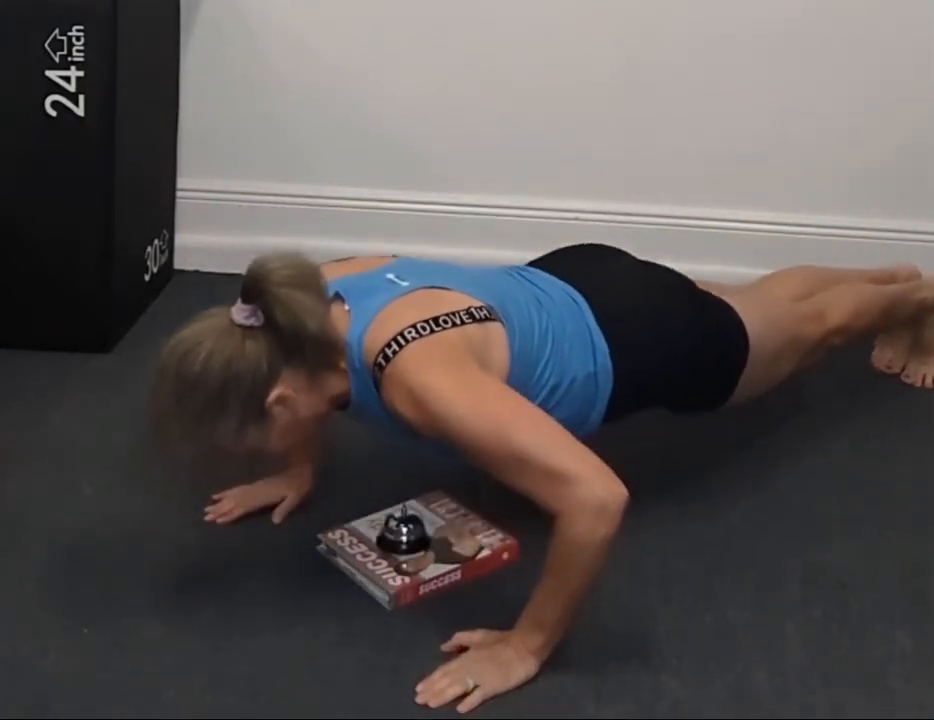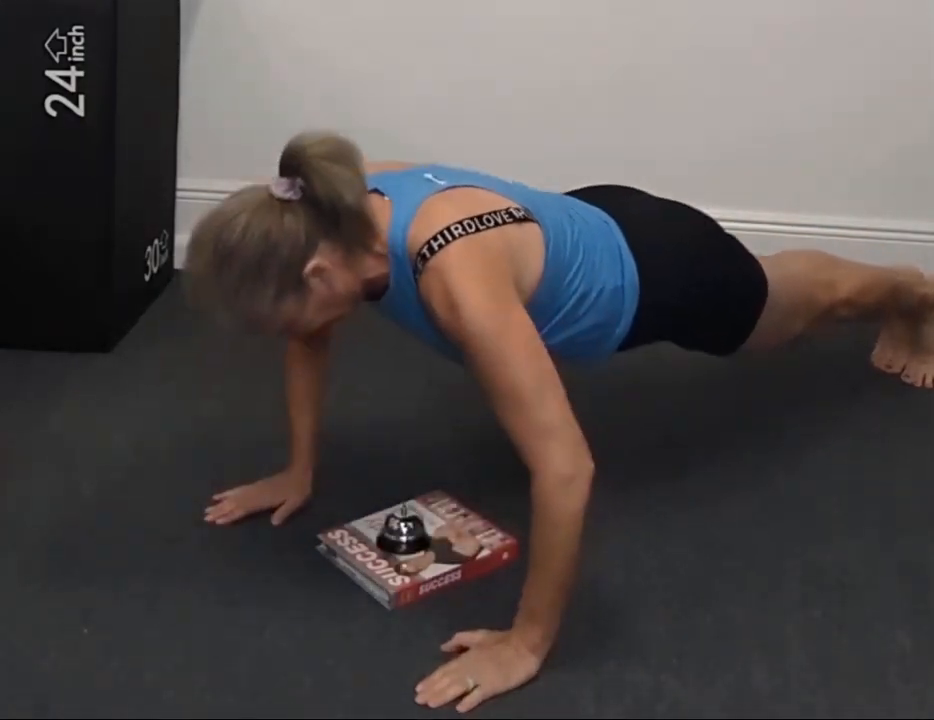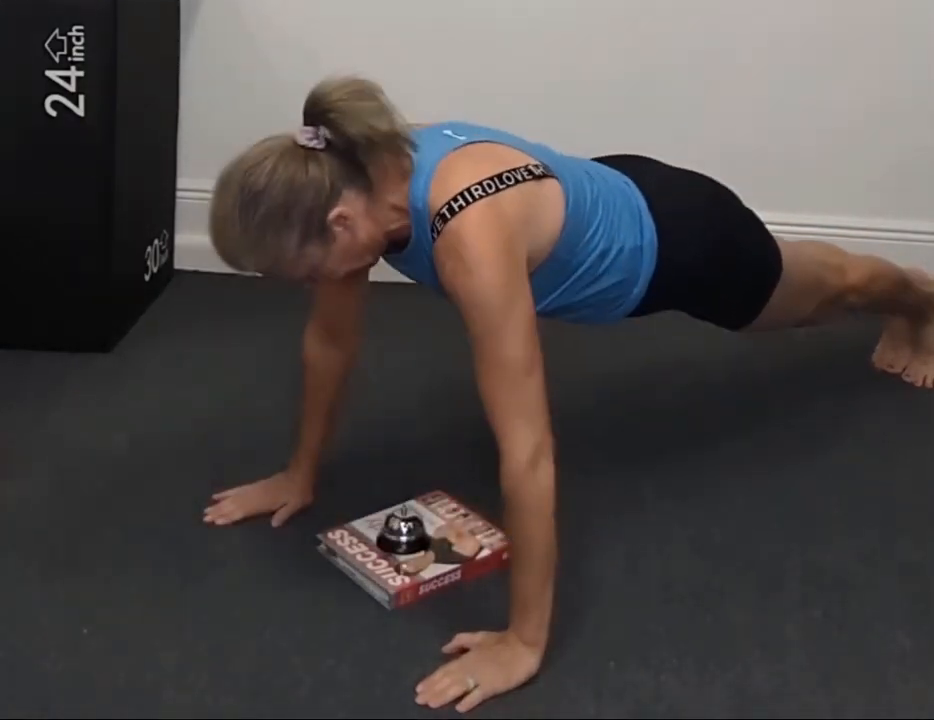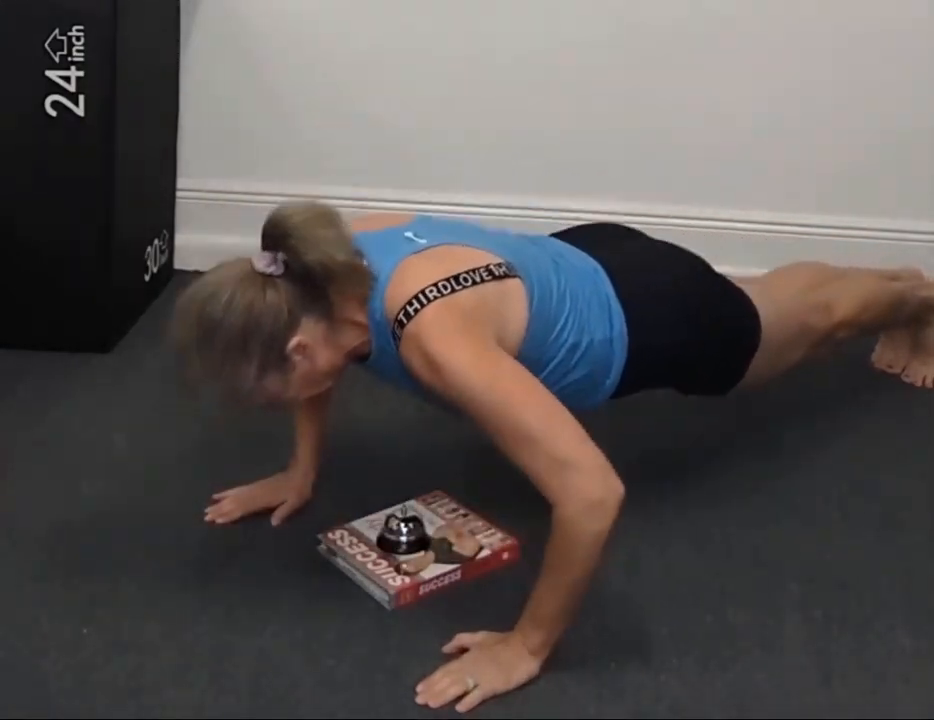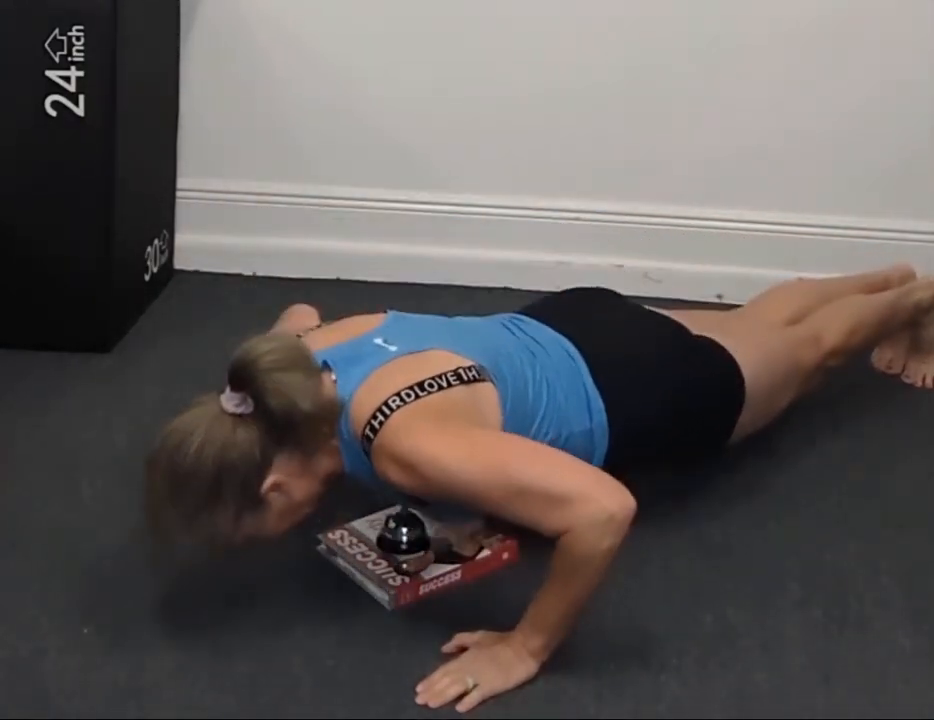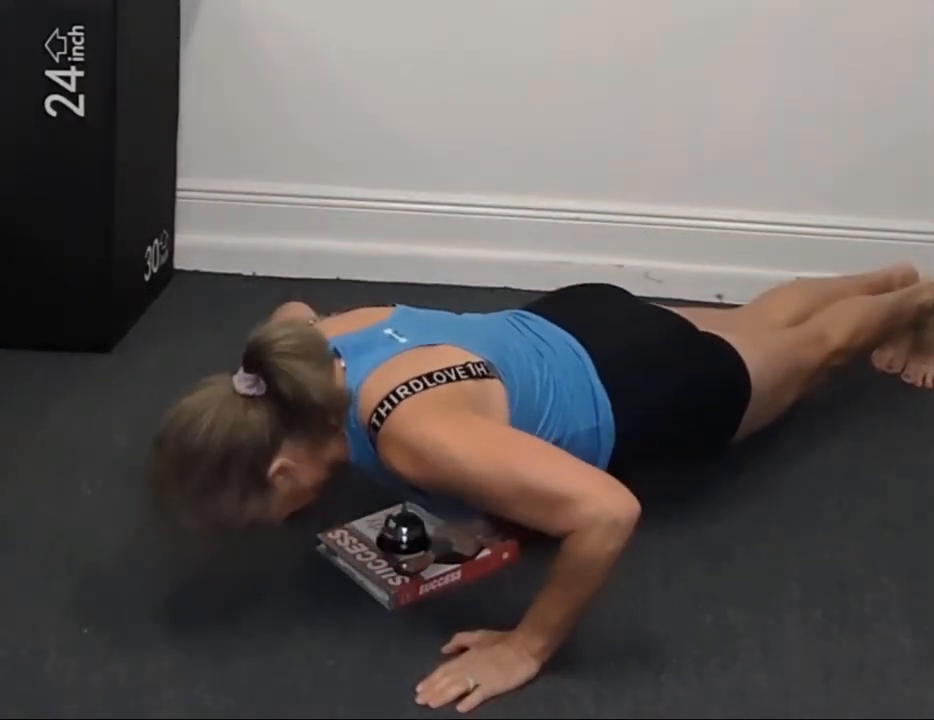
dt=0.3s
person 1, frame 1
left shoulder: (418, 377)
right shoulder: (310, 305)
left elbow: (599, 498)
left wrist: (525, 647)
right wrist: (300, 474)
left hip: (638, 345)
right hip: (569, 288)
left knee: (813, 326)
right knee: (758, 296)
person 1, frame 2
left shoulder: (455, 279)
right shoulder: (340, 212)
left elbow: (566, 469)
right elbow: (309, 336)
left wrist: (528, 642)
right wrist: (299, 470)
left hip: (660, 274)
right hip: (593, 231)
left knee: (818, 298)
right knee: (788, 280)
person 1, frame 3
left shoulder: (470, 234)
right shoulder: (360, 171)
left elbow: (527, 449)
right elbow: (329, 328)
left wrist: (523, 642)
right wrist: (302, 475)
left hip: (677, 241)
right hip: (612, 203)
left knee: (827, 288)
right knee: (807, 292)
person 1, frame 4
left shoulder: (435, 341)
right shoulder: (328, 268)
left elbow: (594, 492)
right elbow: (316, 363)
left wrist: (526, 647)
right wrist: (300, 473)
left hip: (655, 322)
right hip: (586, 269)
left knee: (817, 319)
right knee: (767, 289)
person 1, frame 5
left shoulder: (403, 445)
right shoulder: (300, 362)
left elbow: (606, 510)
left wrist: (525, 649)
right wrist: (296, 457)
left hip: (630, 397)
right hip: (564, 331)
left knee: (808, 346)
right knee: (751, 321)
person 1, frame 6
left shoulder: (412, 435)
right shoulder: (306, 350)
left elbow: (609, 512)
left wrist: (527, 647)
right wrist: (297, 456)
left hip: (643, 393)
right hip: (572, 328)
left knee: (812, 346)
right knee: (755, 320)
